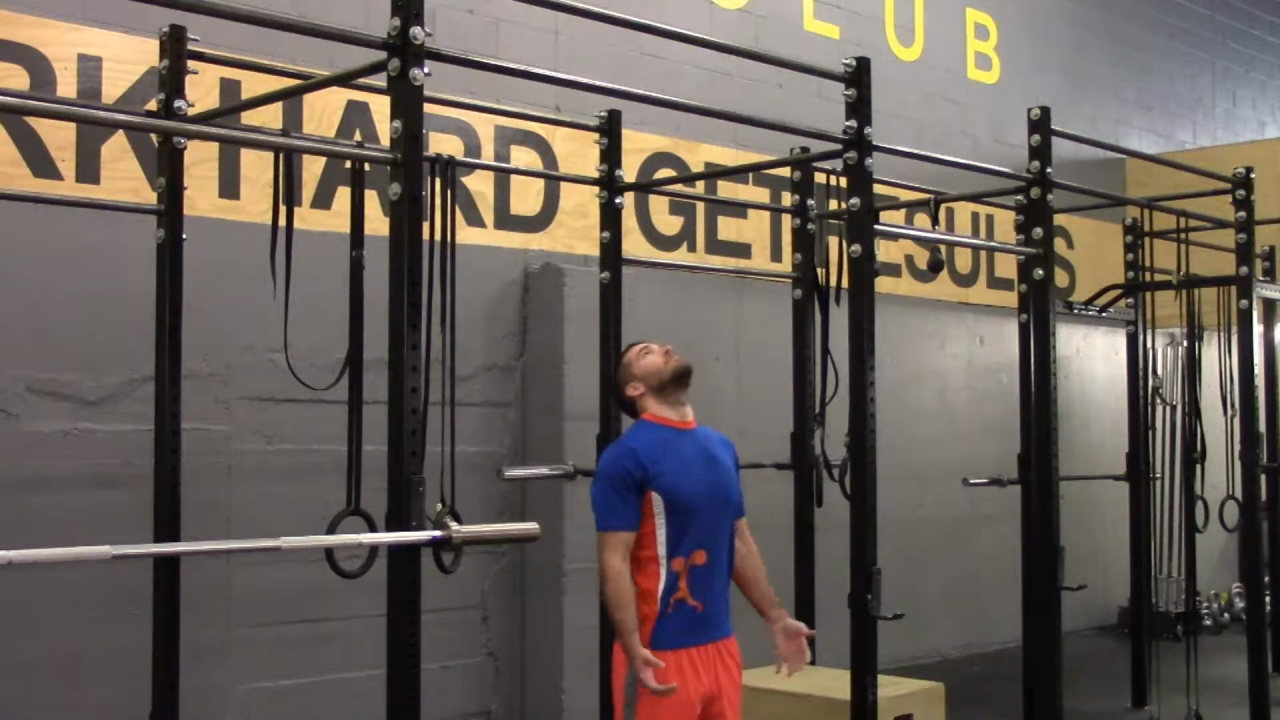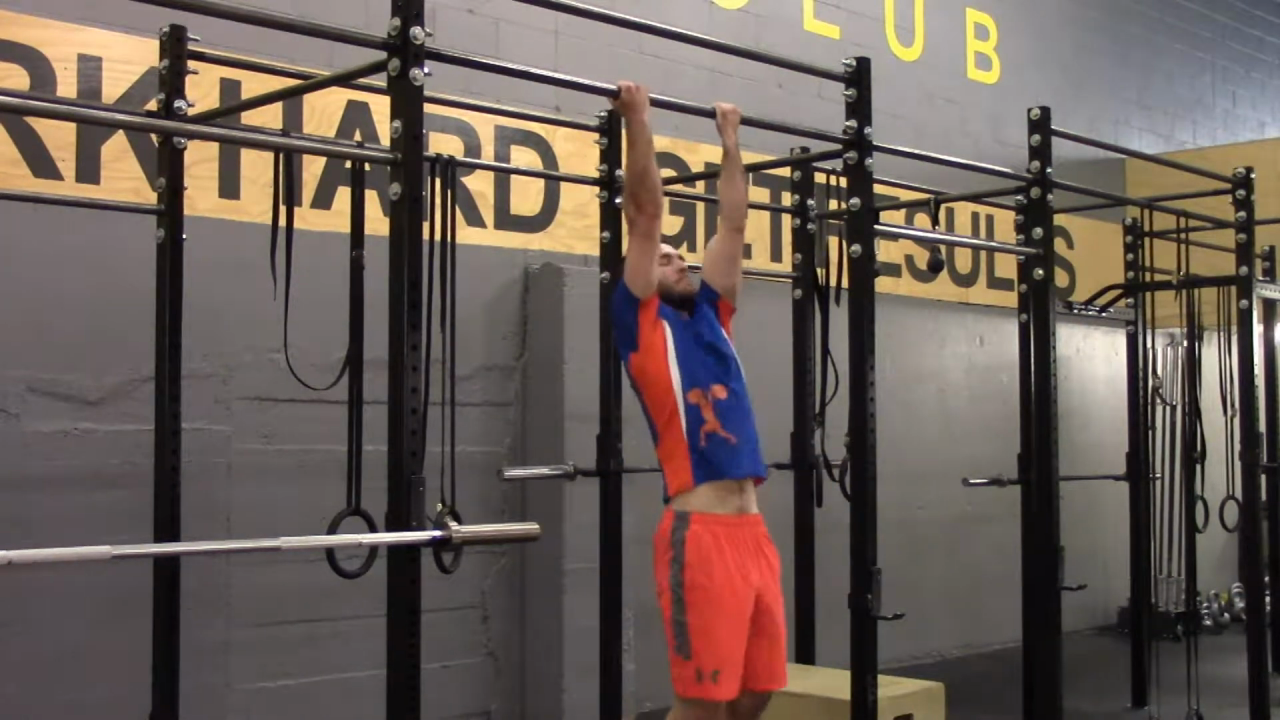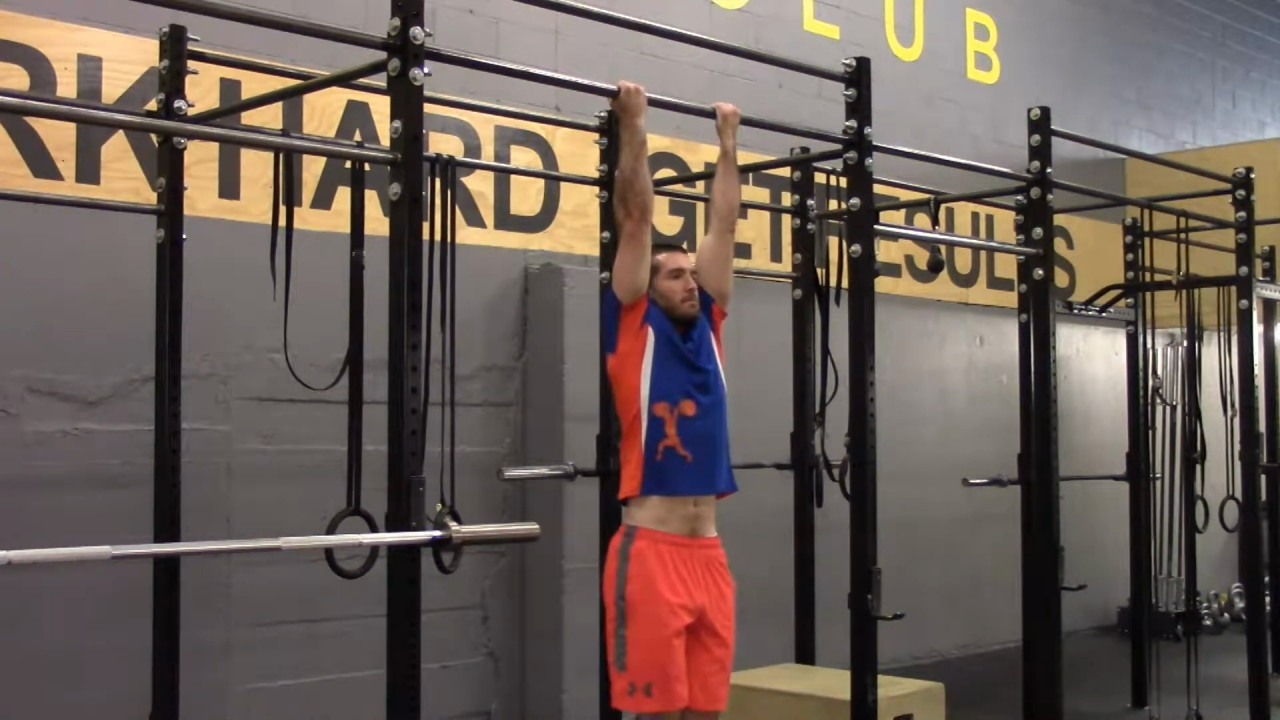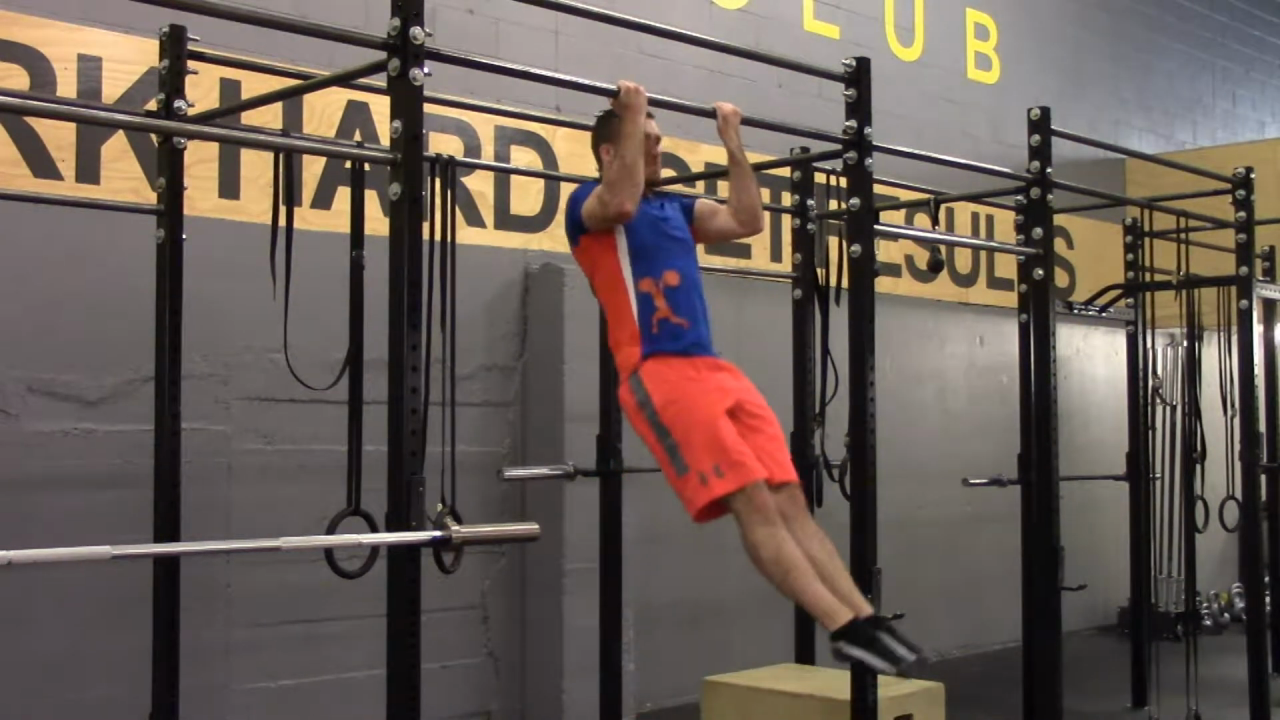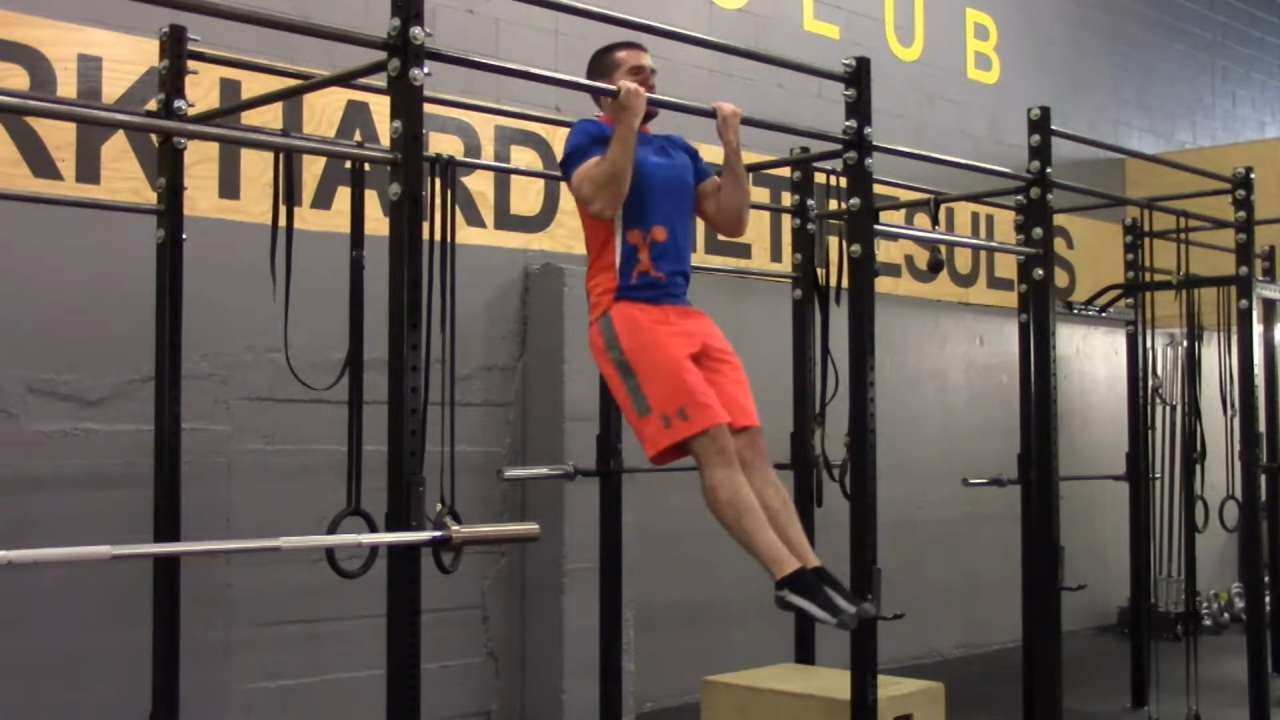
dt=1s
person 1, frame 1
left shoulder: (721, 447)
right shoulder: (626, 457)
right elbow: (614, 561)
left wrist: (777, 618)
right wrist: (635, 651)
left hip: (718, 644)
right hip: (657, 652)
person 1, frame 2
left shoulder: (712, 318)
right shoulder: (645, 324)
left elbow: (733, 226)
right elbow: (646, 215)
left wrist: (729, 139)
right wrist: (637, 120)
left hip: (752, 534)
right hip: (698, 536)
person 1, frame 3
left shoulder: (706, 327)
right shoulder: (632, 328)
left elbow: (723, 227)
right elbow: (635, 220)
left wrist: (728, 141)
right wrist: (633, 123)
left hip: (708, 555)
right hip: (649, 554)
person 1, frame 4
left shoulder: (673, 206)
right shoulder: (588, 202)
left elbow: (747, 220)
right elbow: (623, 202)
left wrist: (731, 143)
right wrist: (630, 120)
left hip: (717, 369)
right hip: (658, 375)
left knee: (791, 503)
right knee: (755, 501)
left ankle: (865, 618)
right ankle: (844, 627)
person 1, frame 5
left shoulder: (678, 149)
right shoulder: (590, 136)
left elbow: (733, 222)
right elbow: (603, 201)
left wrist: (730, 142)
right wrist: (628, 120)
left hip: (687, 315)
right hip: (628, 313)
left knee: (750, 449)
right knee: (714, 448)
left ankle: (813, 571)
right ankle: (791, 578)
